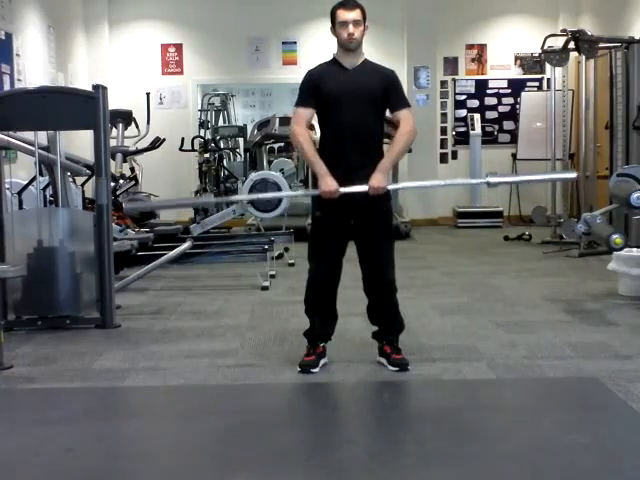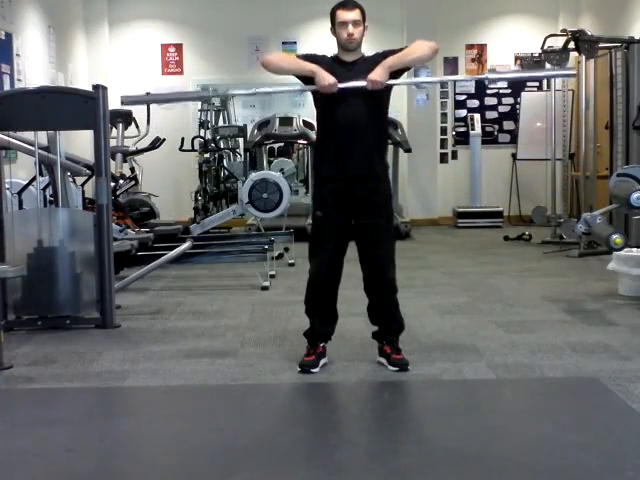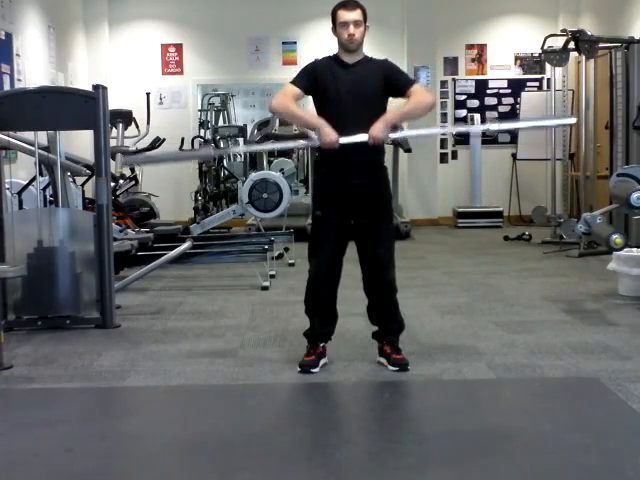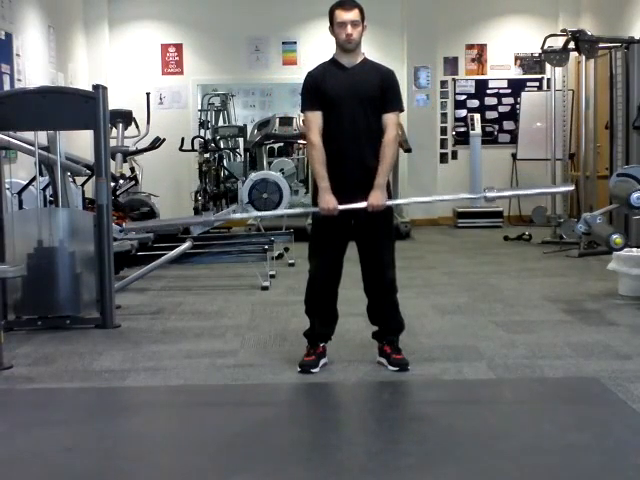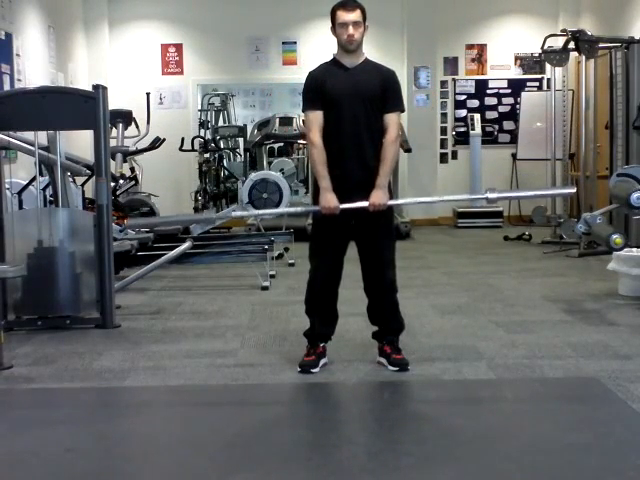
dt=1s
person 1, frame 1
left shoulder: (384, 76)
right shoulder: (317, 77)
left elbow: (407, 126)
right elbow: (299, 129)
left wrist: (383, 170)
right wrist: (322, 174)
left hip: (374, 189)
right hip: (329, 189)
left knee: (380, 271)
right knee: (322, 271)
left ankle: (388, 341)
right ankle: (317, 343)
person 1, frame 2
left shoulder: (382, 61)
right shoulder: (318, 63)
left elbow: (429, 47)
right elbow: (269, 60)
left wrist: (387, 67)
right wrist: (314, 72)
left hip: (373, 183)
right hip: (330, 184)
left knee: (381, 268)
right knee: (323, 269)
left ankle: (389, 342)
right ankle: (318, 343)
person 1, frame 3
left shoulder: (382, 69)
right shoulder: (319, 69)
left elbow: (426, 99)
right elbow: (278, 103)
left wrist: (389, 119)
right wrist: (316, 123)
left hip: (372, 185)
right hip: (329, 186)
left knee: (380, 269)
right knee: (322, 269)
left ankle: (388, 342)
right ankle: (317, 343)
person 1, frame 4
left shoulder: (383, 76)
right shoulder: (317, 78)
left elbow: (391, 133)
right elbow: (313, 137)
left wrist: (380, 187)
right wrist: (323, 190)
left hip: (373, 191)
right hip: (330, 193)
left knee: (381, 271)
right knee: (322, 272)
left ankle: (388, 342)
right ankle: (317, 343)
person 1, frame 5
left shoulder: (384, 77)
right shoulder: (318, 78)
left elbow: (392, 134)
right elbow: (314, 136)
left wrist: (382, 186)
right wrist: (325, 189)
left hip: (374, 191)
right hip: (331, 193)
left knee: (381, 271)
right knee: (323, 272)
left ankle: (388, 342)
right ankle: (317, 343)
